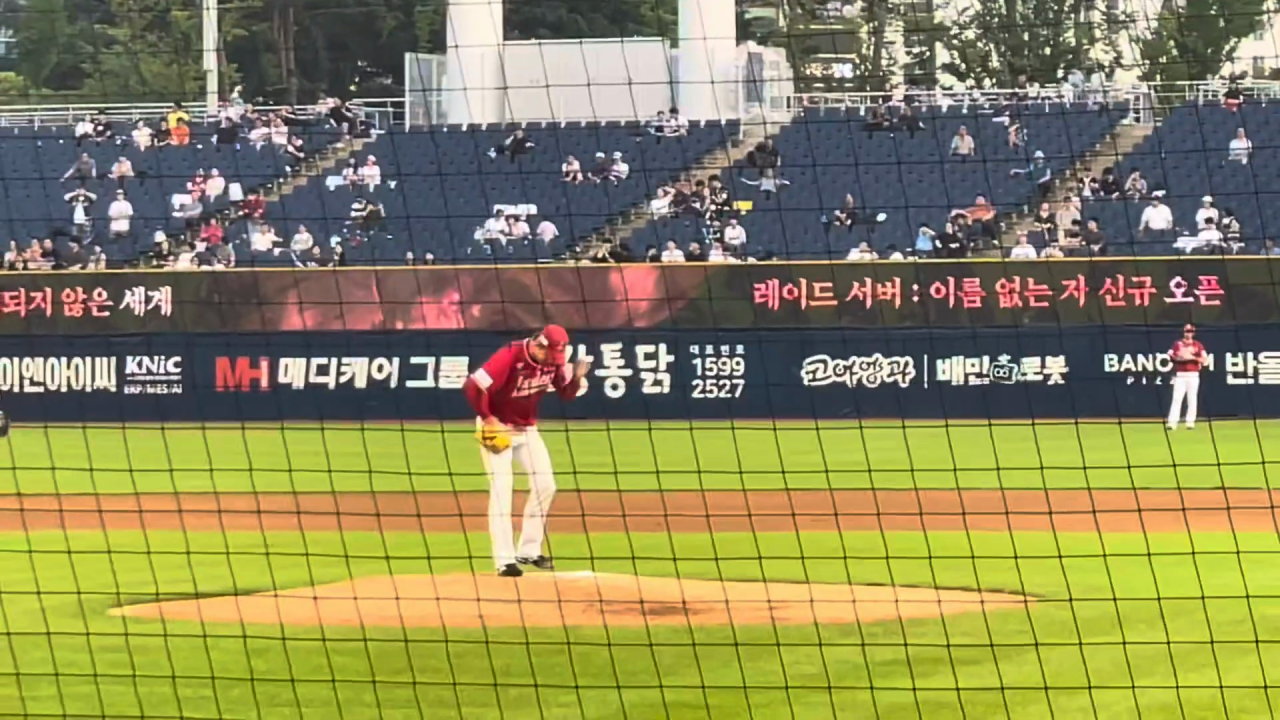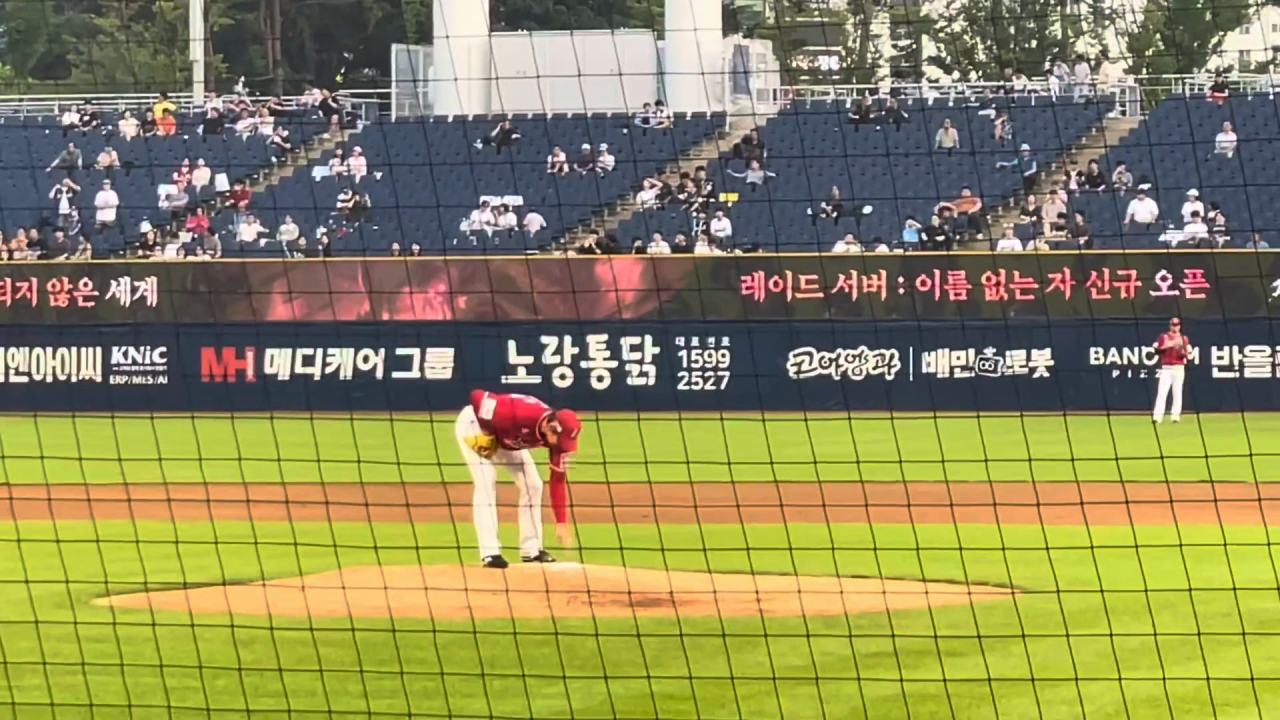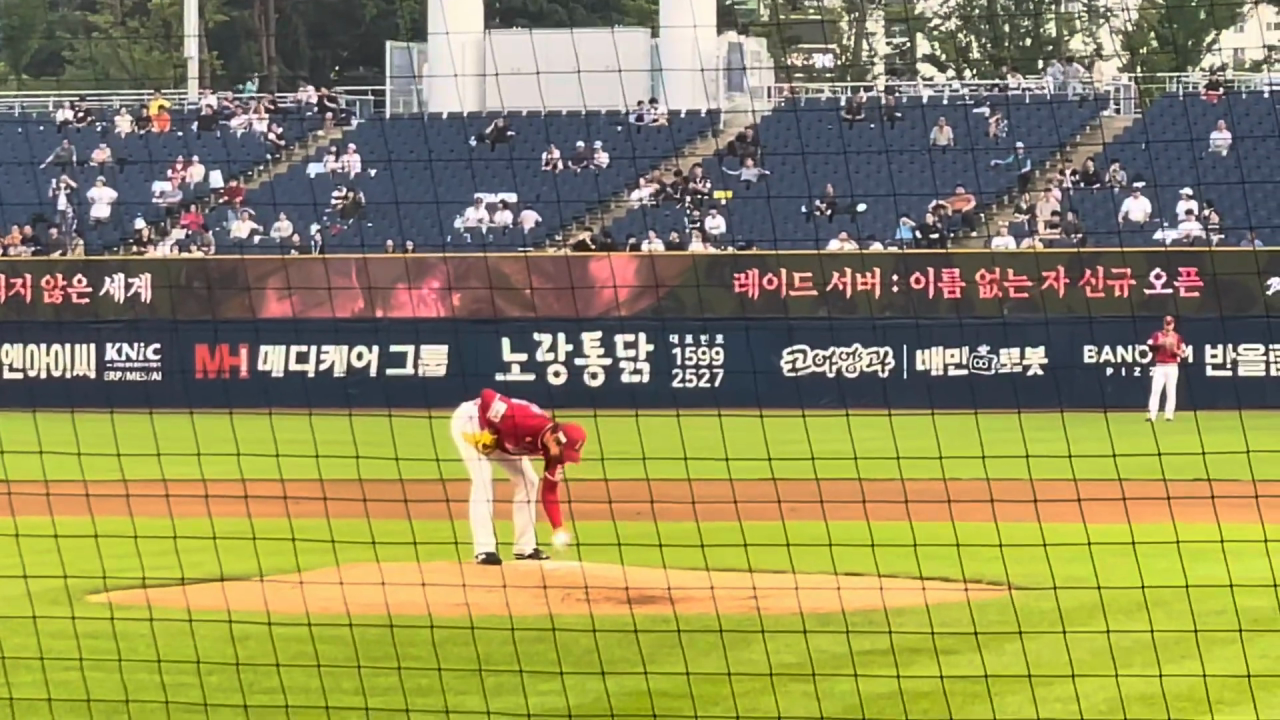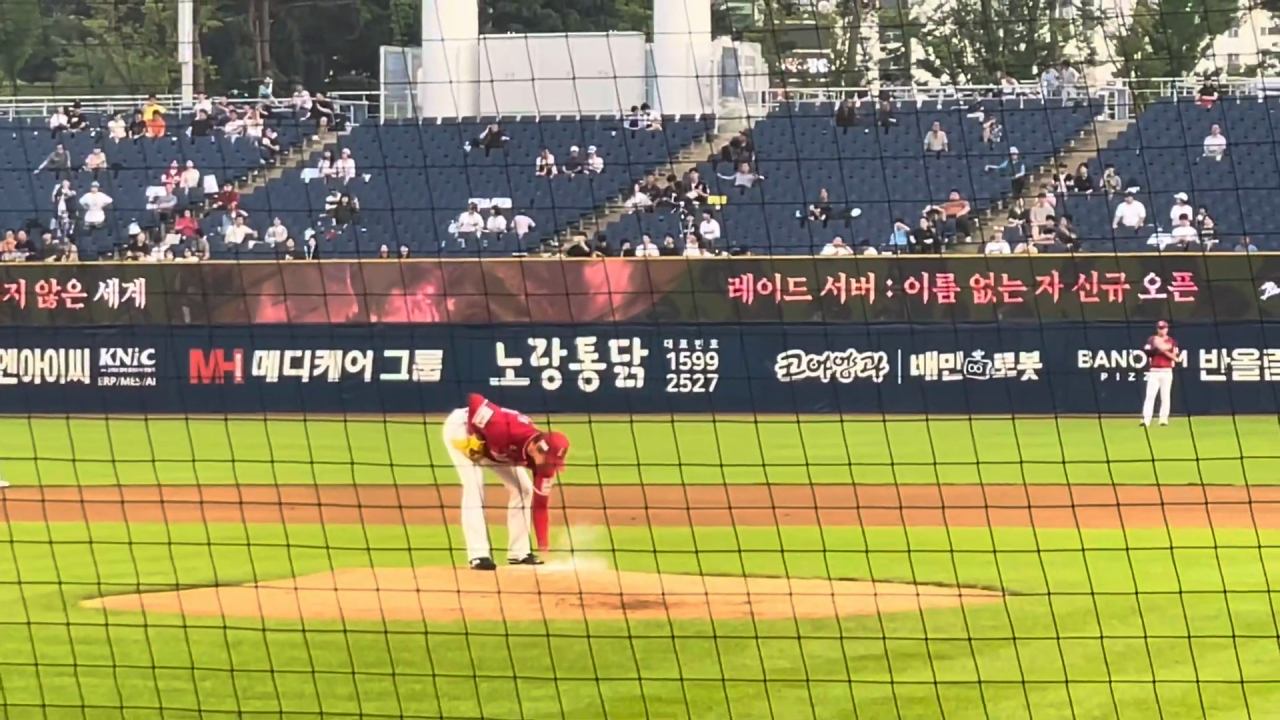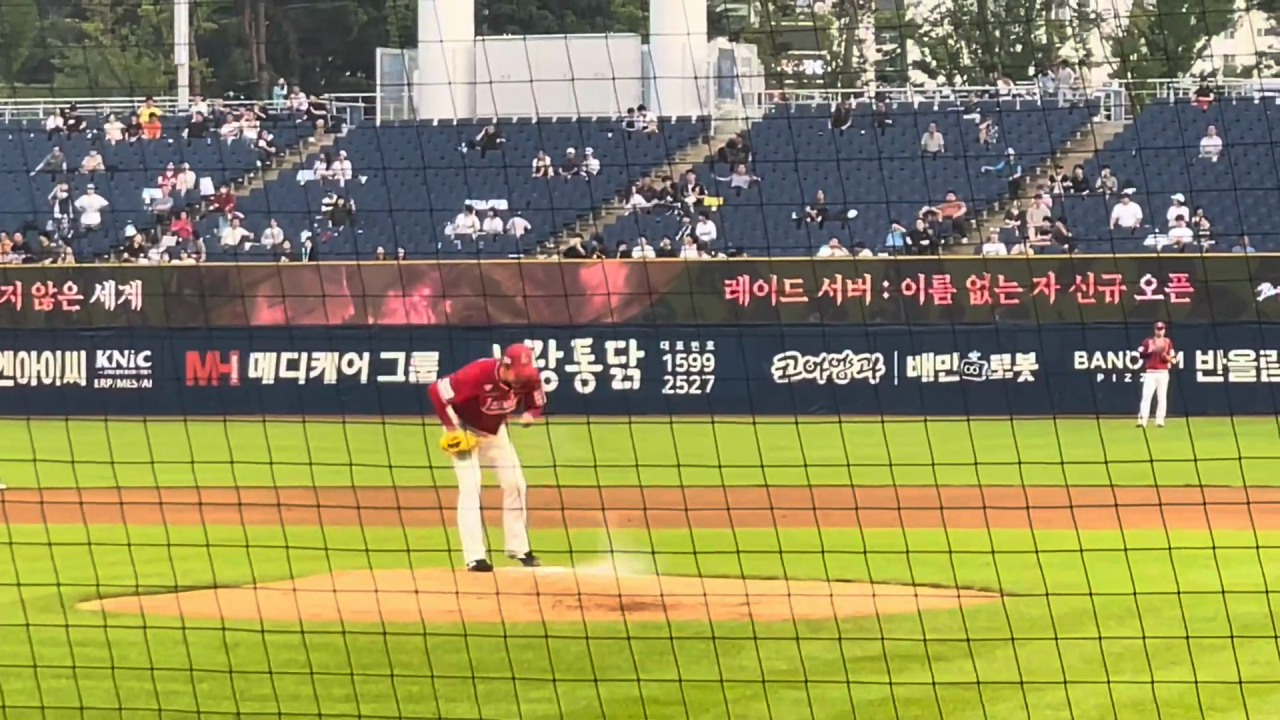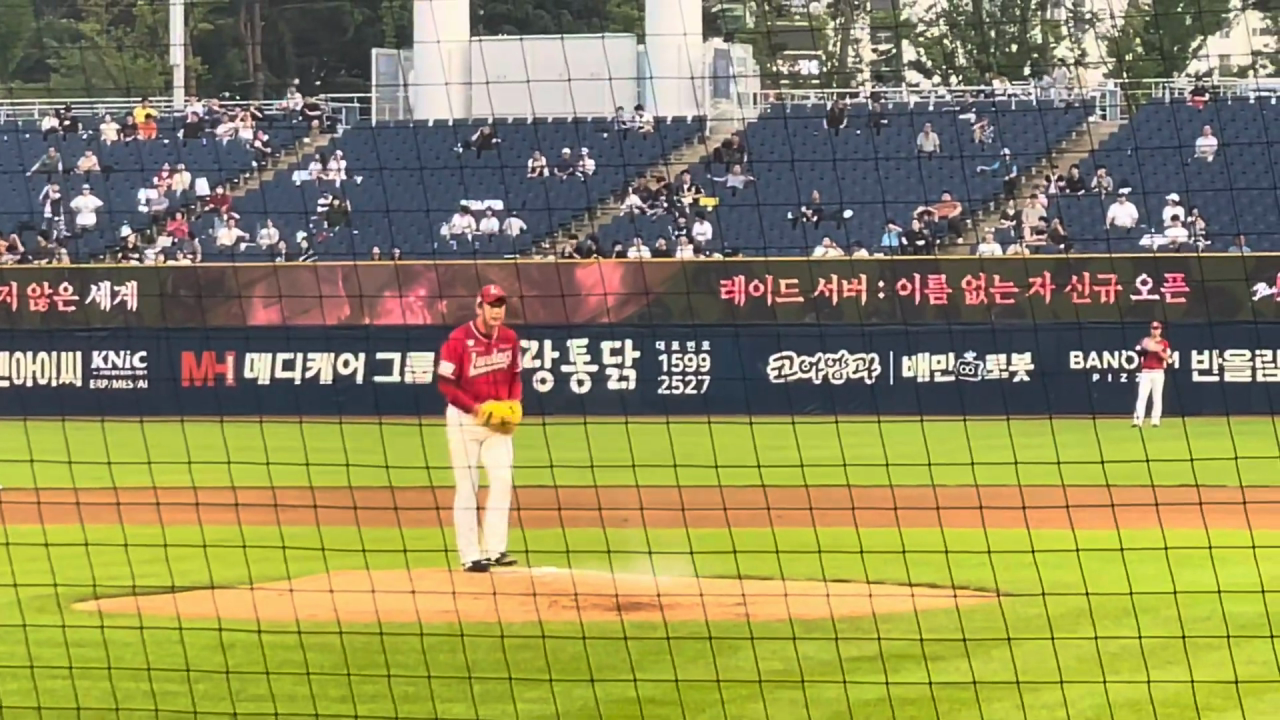
dt=0.5s
person 1, frame 1
left shoulder: (555, 360)
right shoulder: (510, 356)
left elbow: (569, 392)
right elbow: (473, 386)
left wrist: (578, 375)
right wrist: (487, 419)
left hip: (527, 429)
right hip: (497, 428)
left knee: (545, 486)
right knee: (501, 490)
left ankle: (529, 550)
right ankle: (504, 560)
person 1, frame 2
left shoulder: (558, 429)
right shoulder: (520, 414)
left elbow: (558, 478)
right elbow: (477, 397)
left wrist: (561, 524)
right wrist: (485, 432)
left hip: (505, 438)
right hip: (475, 426)
left knee: (533, 485)
right knee: (486, 485)
left ankle: (532, 549)
right ankle: (490, 553)
person 1, frame 3
left shoulder: (555, 449)
right shoulder: (526, 422)
left elbow: (549, 490)
right elbow: (486, 395)
left wrist: (559, 529)
right wrist: (487, 431)
left hip: (500, 433)
right hip: (469, 420)
left knee: (528, 482)
right knee: (483, 481)
left ankle: (525, 547)
right ankle: (485, 550)
person 1, frame 4
left shoulder: (544, 458)
right shoulder: (509, 432)
left elbow: (540, 504)
right elbow: (473, 400)
left wrist: (543, 548)
right wrist: (474, 437)
left hip: (491, 444)
right hip: (461, 428)
left knee: (524, 489)
right knee: (474, 487)
left ankle: (520, 552)
right ankle: (478, 555)
person 1, frame 5
left shoulder: (531, 378)
right shoulder: (476, 375)
left elbow: (536, 405)
right elbow: (435, 391)
left wrist: (528, 414)
right wrist: (451, 428)
left hip: (494, 430)
right hip: (465, 429)
left knee: (516, 484)
right knee: (470, 489)
left ankle: (518, 547)
right ankle: (475, 557)
person 1, frame 6
left shoulder: (510, 338)
right shoulder: (459, 339)
right elbow: (445, 383)
left wrist: (516, 402)
right wrist: (476, 408)
right hip: (465, 420)
left knee: (502, 482)
right knee: (467, 488)
left ankle: (494, 550)
right ankle: (469, 556)
